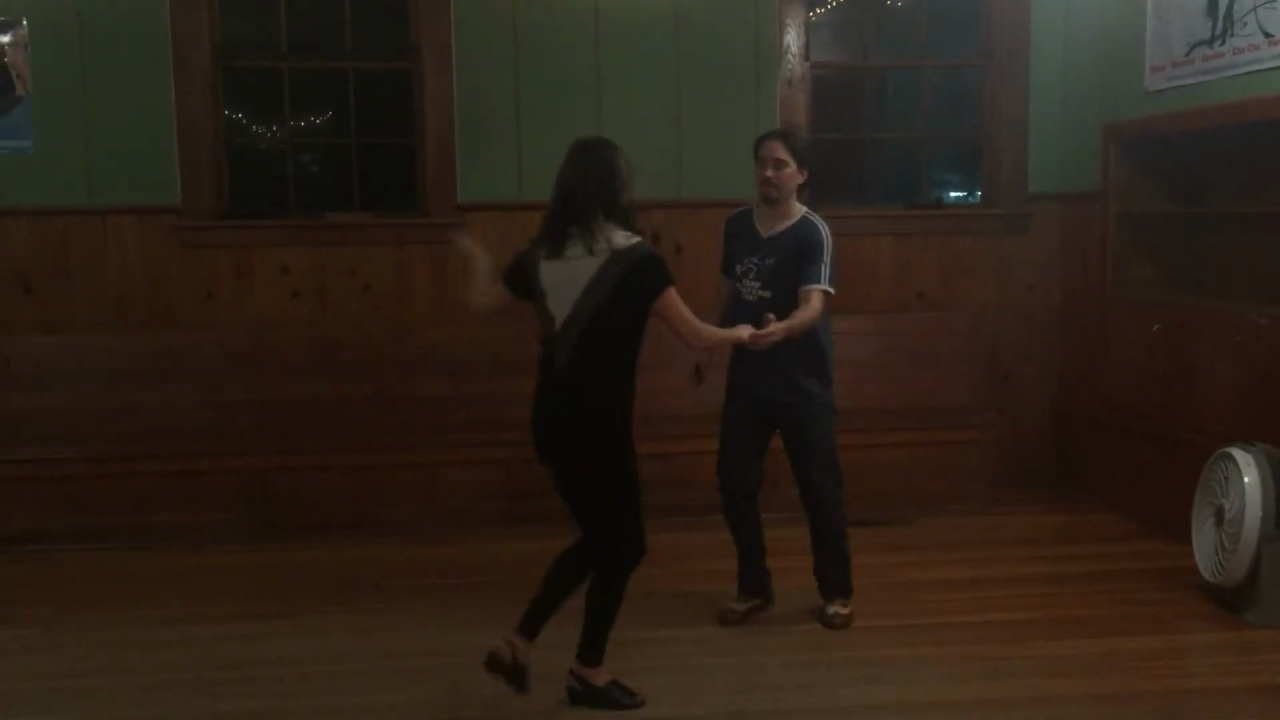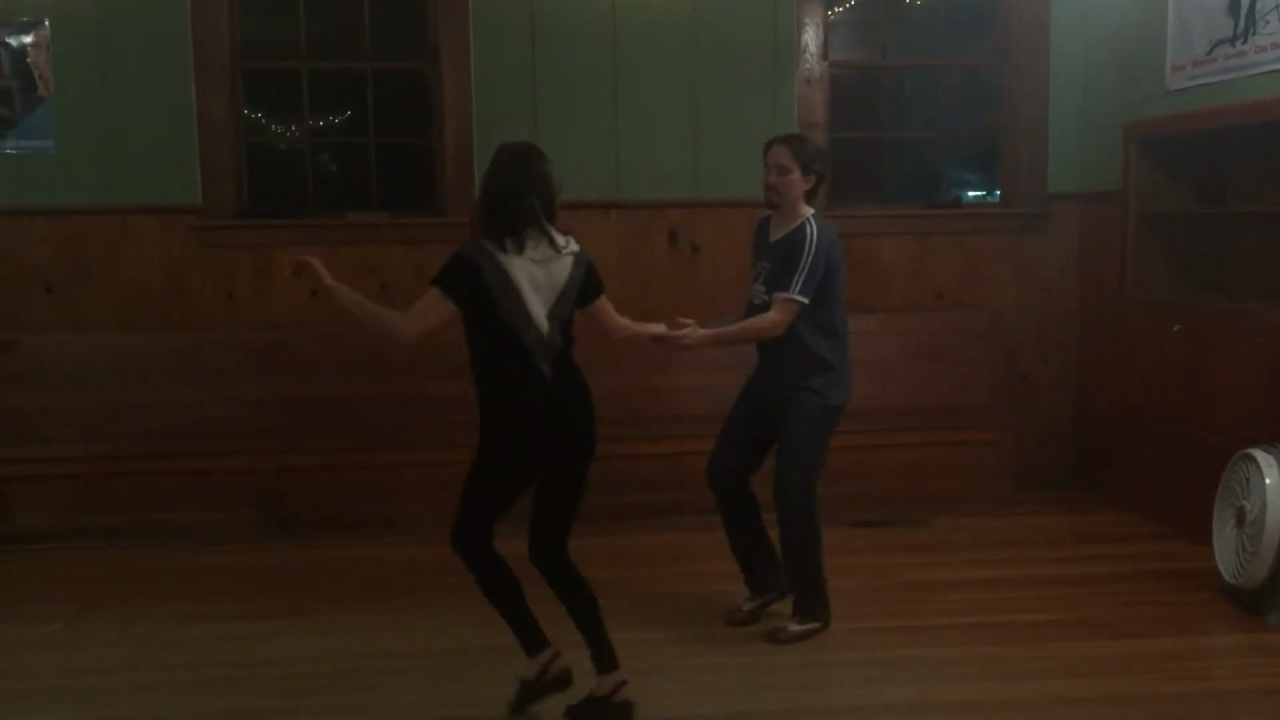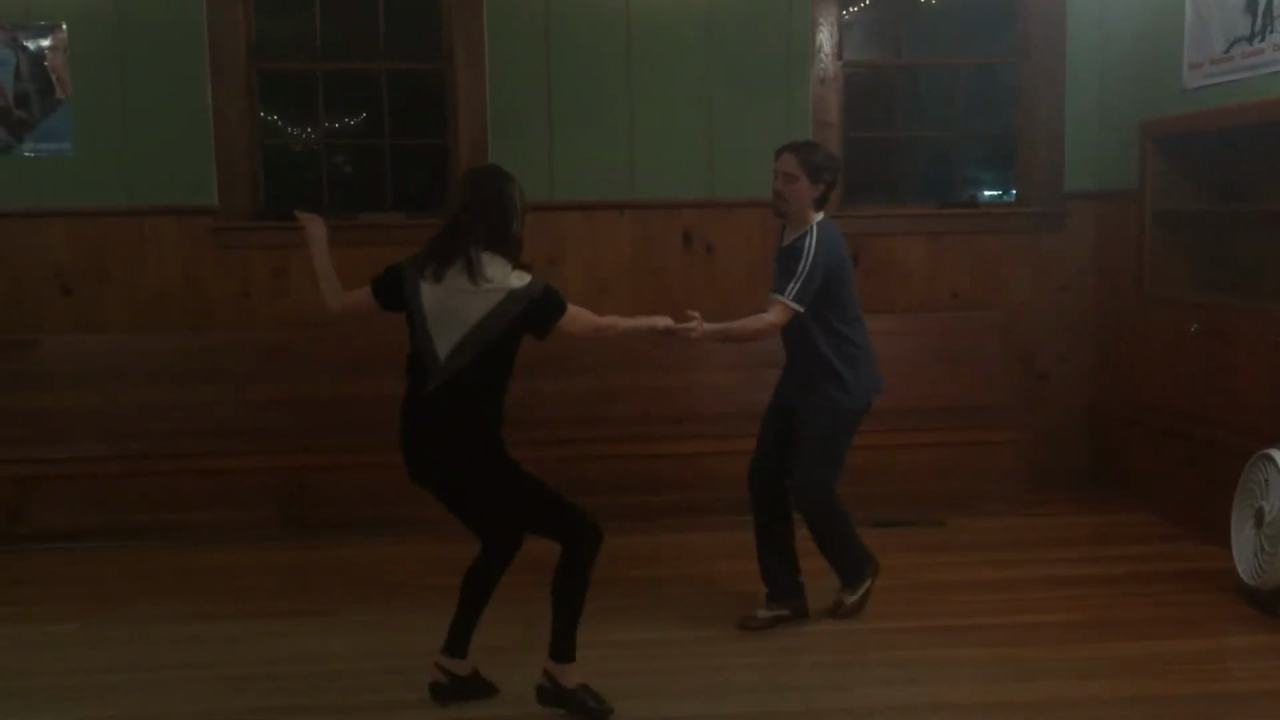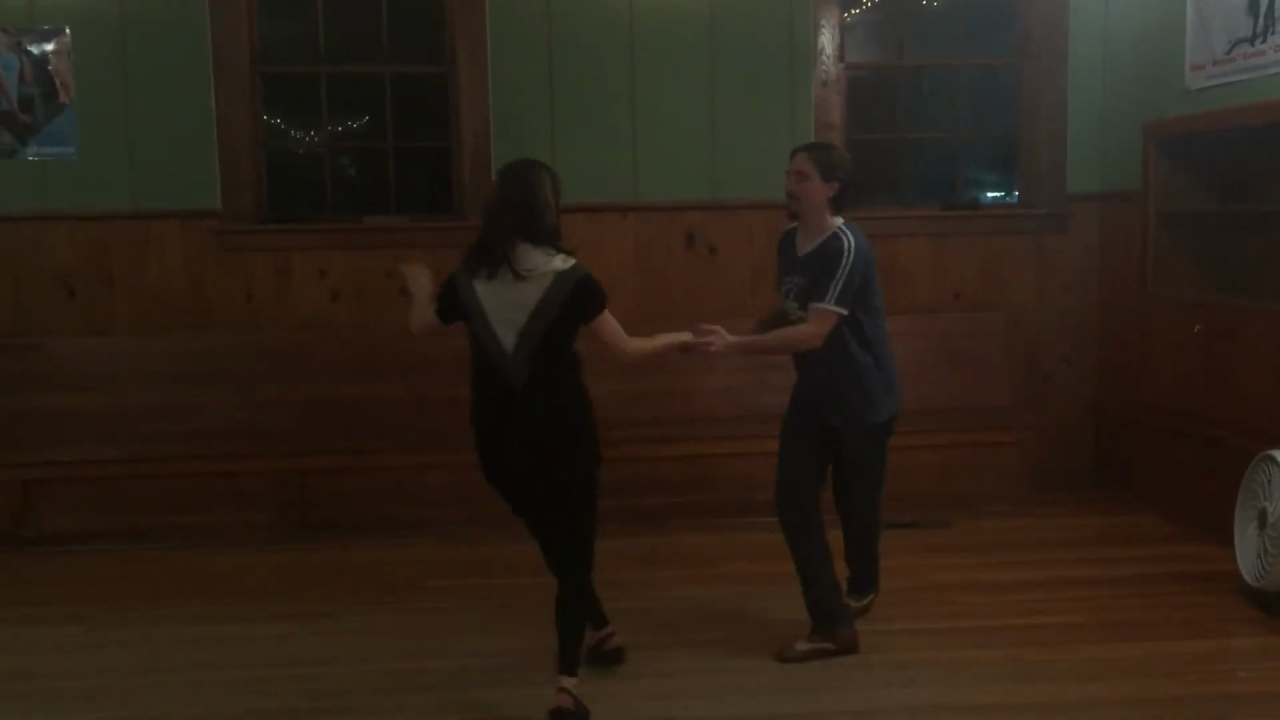
dt=0.5s
person 1, frame 1
left shoulder: (541, 255)
right shoulder: (636, 257)
left elbow: (481, 300)
right elbow: (696, 336)
left wrist: (478, 257)
right wrist: (740, 333)
left hip: (553, 418)
right hip: (598, 422)
left knee: (598, 537)
right knee: (625, 543)
left ankle: (518, 643)
right ankle: (591, 672)
person 1, frame 2
left shoulder: (476, 262)
right shoulder: (572, 258)
left elbow: (407, 329)
right elbow: (615, 326)
left wrist: (332, 284)
right wrist: (657, 330)
left hip: (514, 426)
right hip: (572, 420)
left knee: (469, 538)
right knee: (551, 550)
left ankle: (541, 657)
person 1, frame 3
left shoulder: (417, 274)
right shoulder: (521, 293)
left elbow: (337, 302)
right elbow: (595, 326)
left wrist: (318, 244)
right wrist: (653, 323)
left hip: (422, 444)
right hip: (469, 448)
left knee: (502, 536)
right knee: (581, 535)
left ankle: (452, 665)
right ankle: (562, 672)
person 1, frame 4
left shoulder: (471, 278)
right shoulder: (568, 278)
left elbow: (419, 324)
right elbow: (626, 348)
left wrist: (421, 287)
right wrist: (679, 337)
left hip: (498, 438)
right hip: (562, 433)
left knee: (554, 539)
right knee: (573, 546)
left ankle: (596, 634)
person 2, frame 1
left shoulder: (813, 233)
right shoulder: (735, 226)
left elbow: (814, 307)
left wrist: (780, 331)
left hip: (803, 384)
right hip: (748, 380)
left knee: (820, 488)
right knee: (735, 484)
left ankle: (836, 591)
right ankle: (754, 587)
person 2, frame 2
left shoulder: (813, 238)
right shoulder: (763, 229)
left elbow: (778, 320)
left wrist: (706, 337)
left hip: (814, 386)
right hip: (769, 378)
left knee: (792, 492)
right knee: (723, 473)
left ankle: (811, 608)
right ankle: (766, 580)
person 2, frame 3
left shoulder: (816, 245)
right shoulder: (792, 234)
left elbow: (773, 320)
left wrist: (710, 331)
left hip: (839, 386)
right hip: (802, 379)
left knee: (812, 488)
right knee: (765, 479)
left ankle: (858, 571)
right ankle: (785, 595)
person 2, frame 4
left shoulder: (848, 248)
right shoulder: (788, 243)
left elbow: (813, 332)
left wrist: (736, 345)
right wrist: (747, 331)
left hip: (864, 399)
right hip: (813, 395)
left knee: (856, 501)
right knee: (793, 499)
left ankle: (862, 584)
right ankle: (832, 626)
